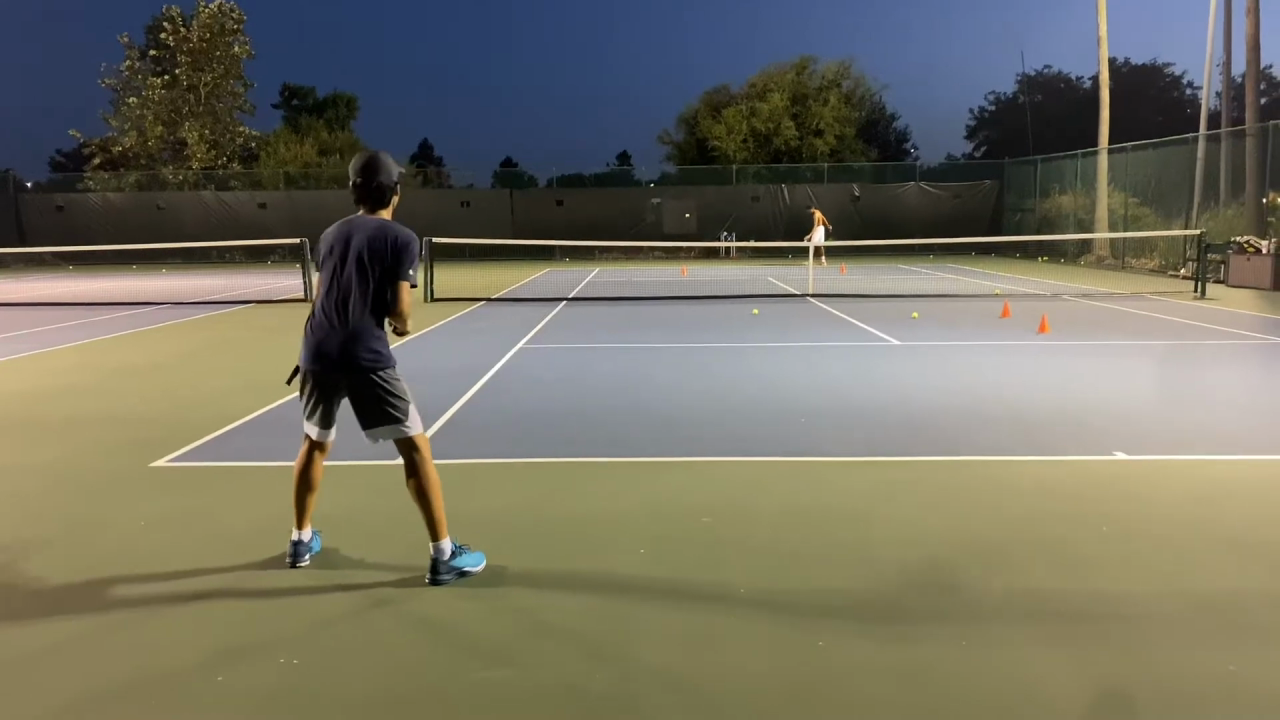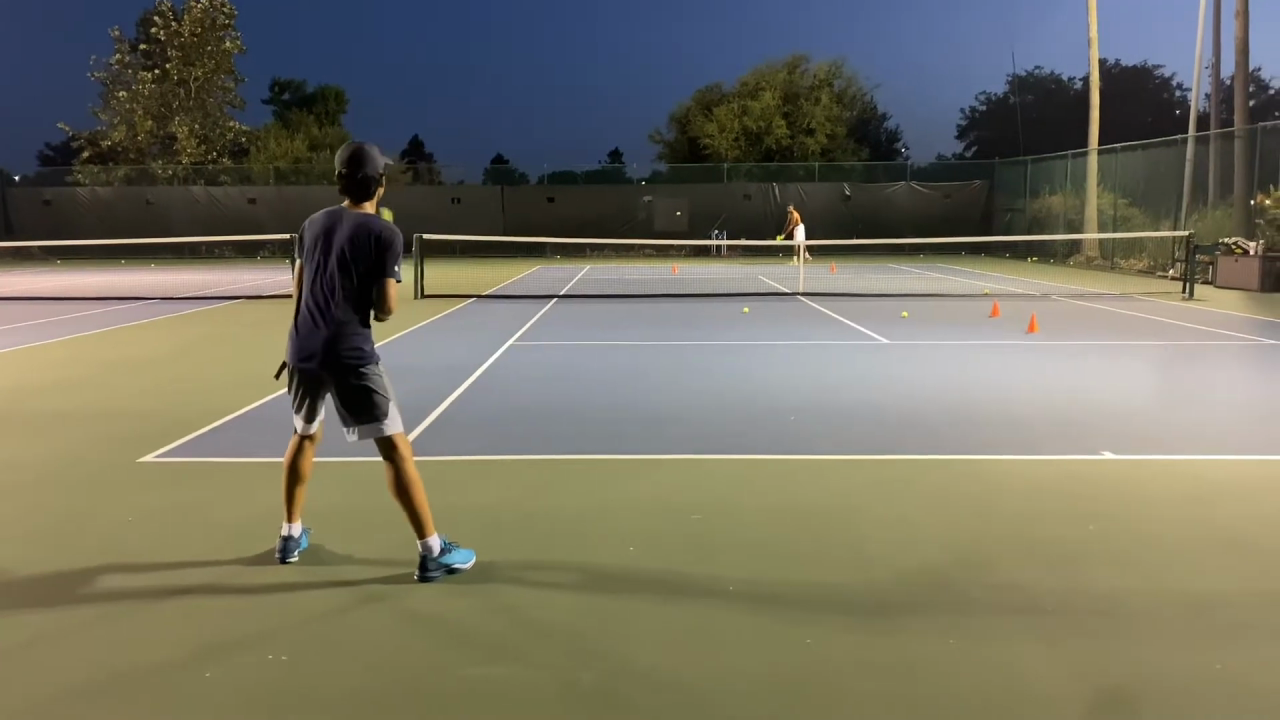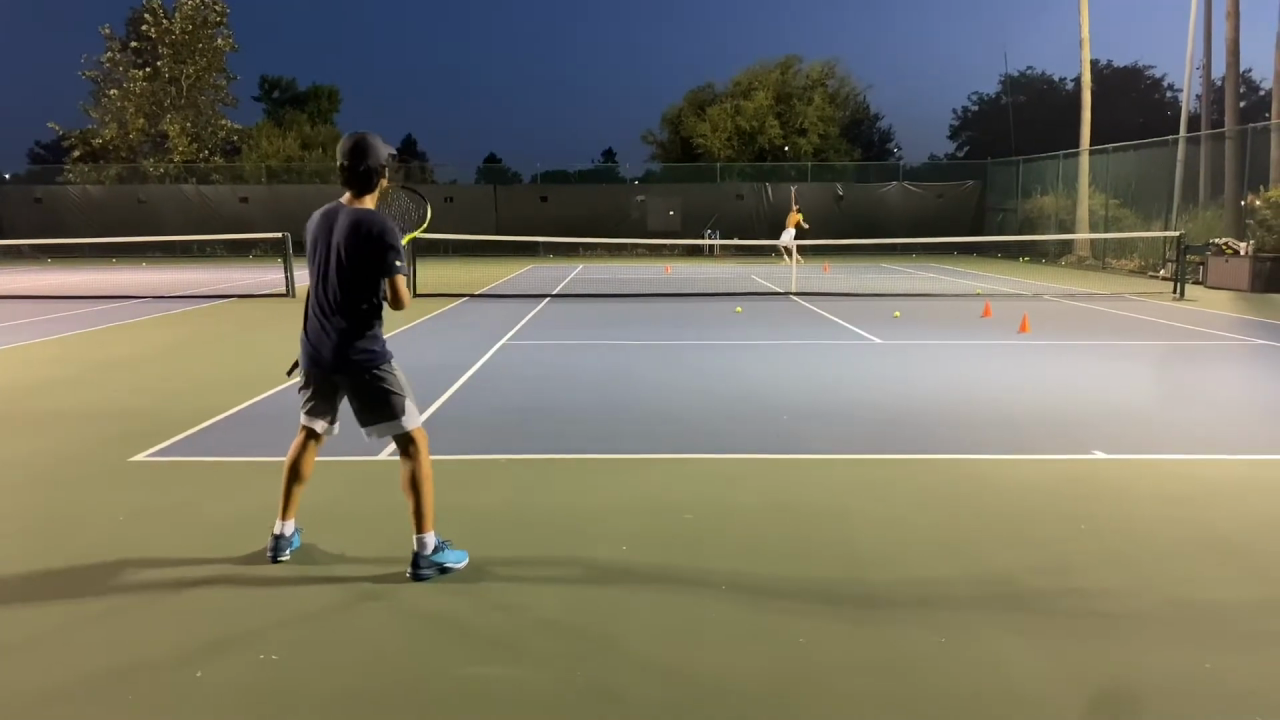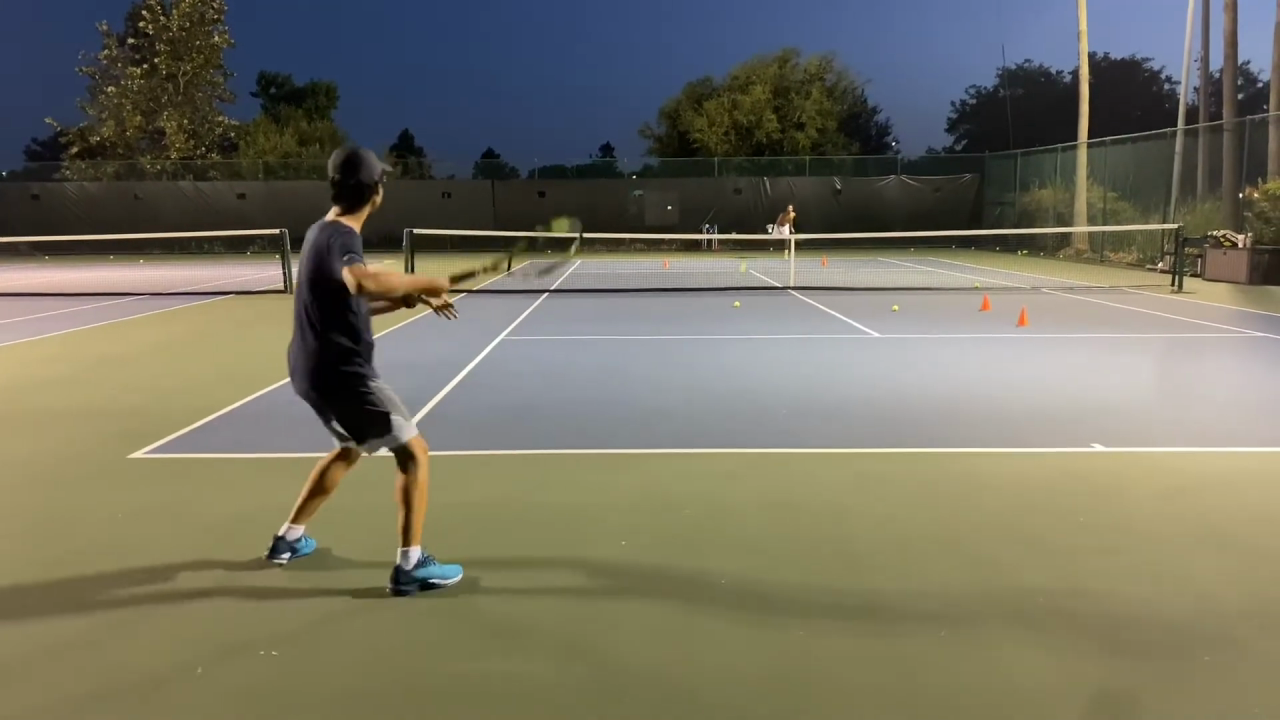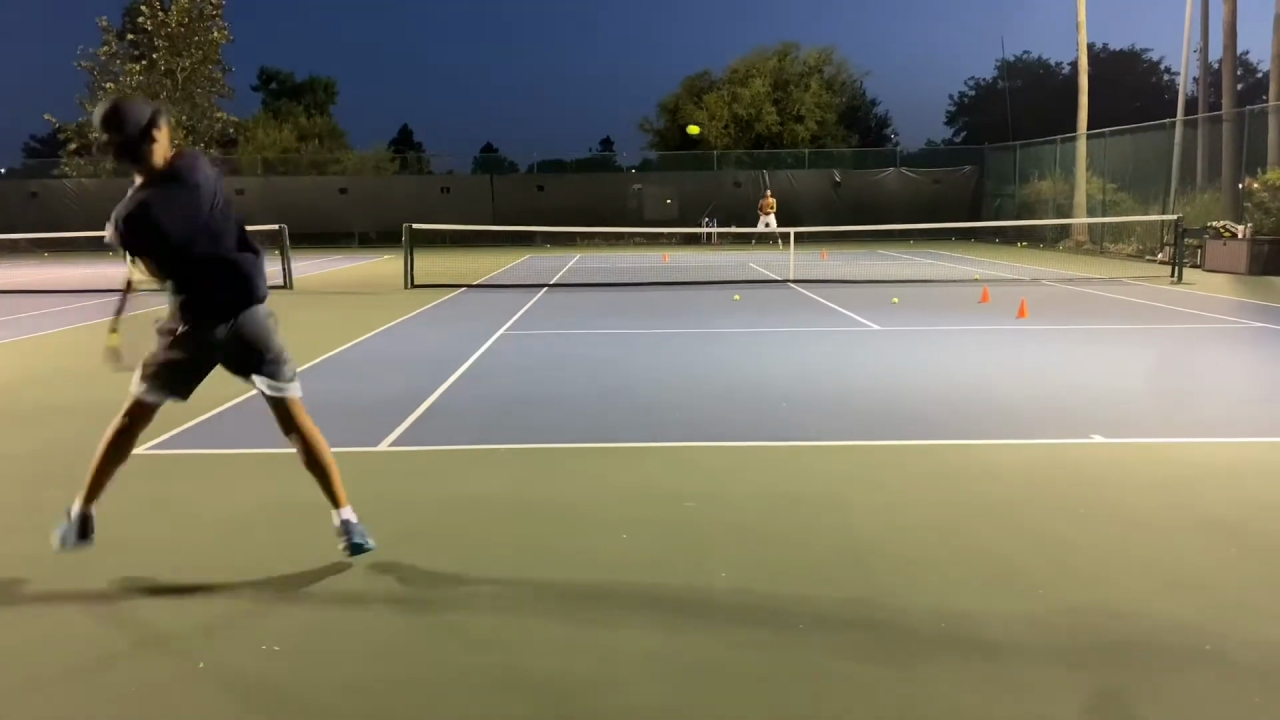
dt=1s
person 1, frame 1
left shoulder: (331, 234)
right shoulder: (401, 238)
right elbow: (400, 310)
right wrist: (401, 325)
left hip: (317, 353)
right hip: (366, 356)
left knee: (315, 443)
right knee: (415, 448)
left ankle: (301, 540)
right ankle: (444, 555)
person 1, frame 2
left shoulder: (313, 224)
right shoulder: (385, 234)
right elbow: (385, 308)
left hip: (302, 347)
right hip: (351, 352)
left knee: (304, 435)
right knee: (396, 447)
left ankle: (290, 535)
right ankle: (432, 552)
person 1, frame 3
left shoulder: (317, 219)
right shoulder: (380, 228)
right elbow: (399, 301)
left hip: (316, 349)
right hip: (362, 352)
left knee: (310, 435)
right knee: (413, 442)
left ankle: (283, 534)
right ankle: (427, 550)
person 1, frame 4
left shoulder: (324, 232)
right shoulder: (341, 237)
right elbow: (364, 283)
left wrist: (408, 296)
right wrist: (420, 282)
left hip: (311, 369)
right hip: (341, 372)
left knee: (348, 451)
right knee: (413, 454)
left ankle: (289, 537)
right ankle: (411, 563)
person 1, frame 5
left shoulder: (130, 218)
right shoulder: (196, 168)
left elbow: (156, 273)
left hip: (194, 323)
right hip: (246, 312)
left knee: (136, 412)
right knee: (293, 416)
left ankle: (82, 517)
right ankle: (348, 523)
